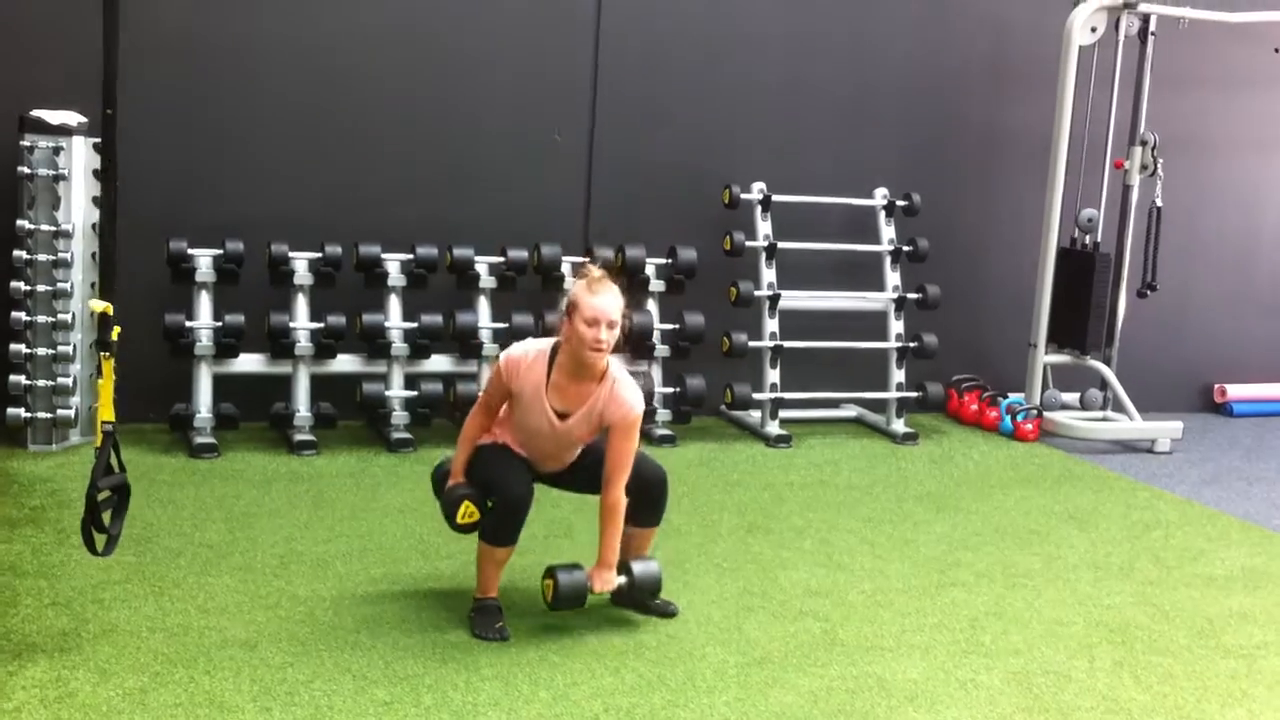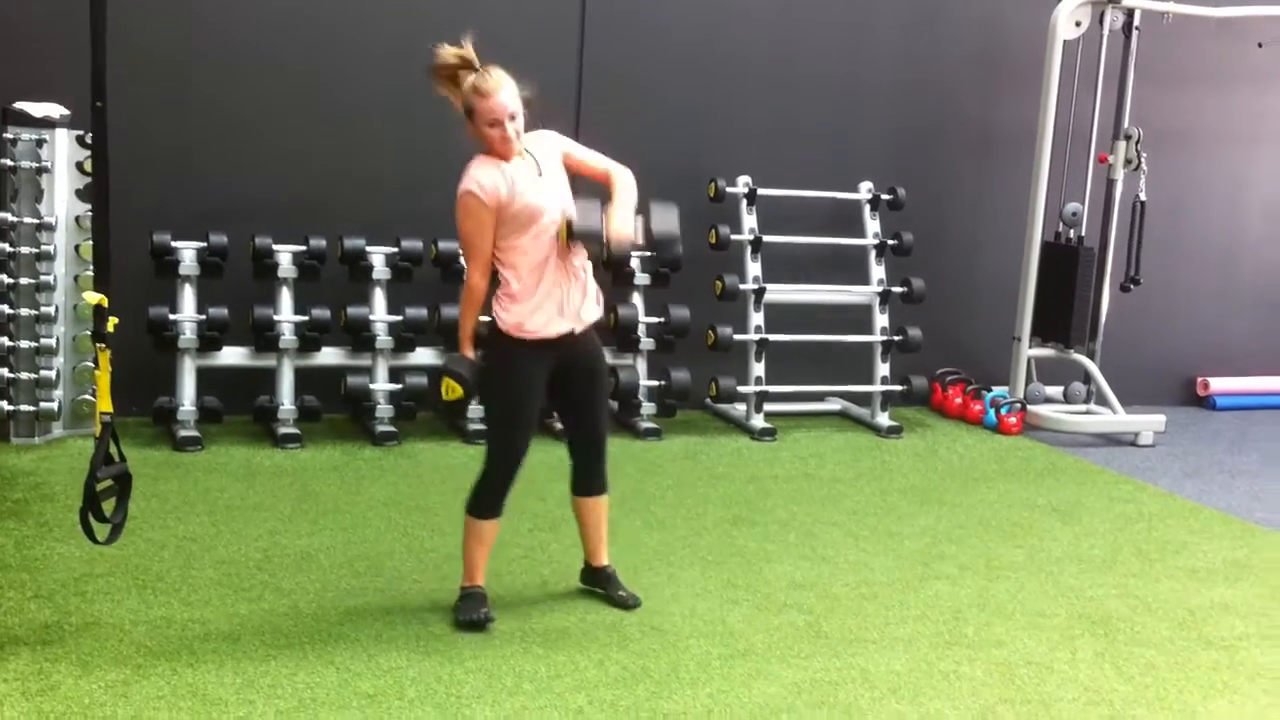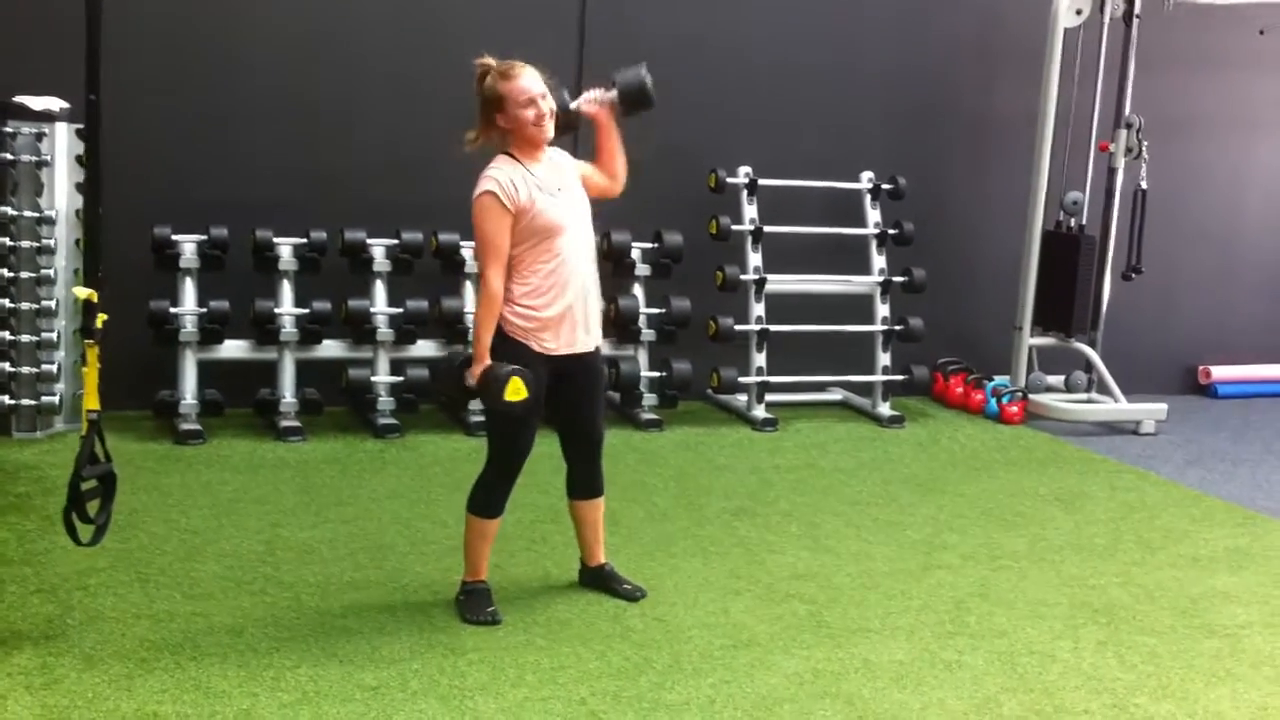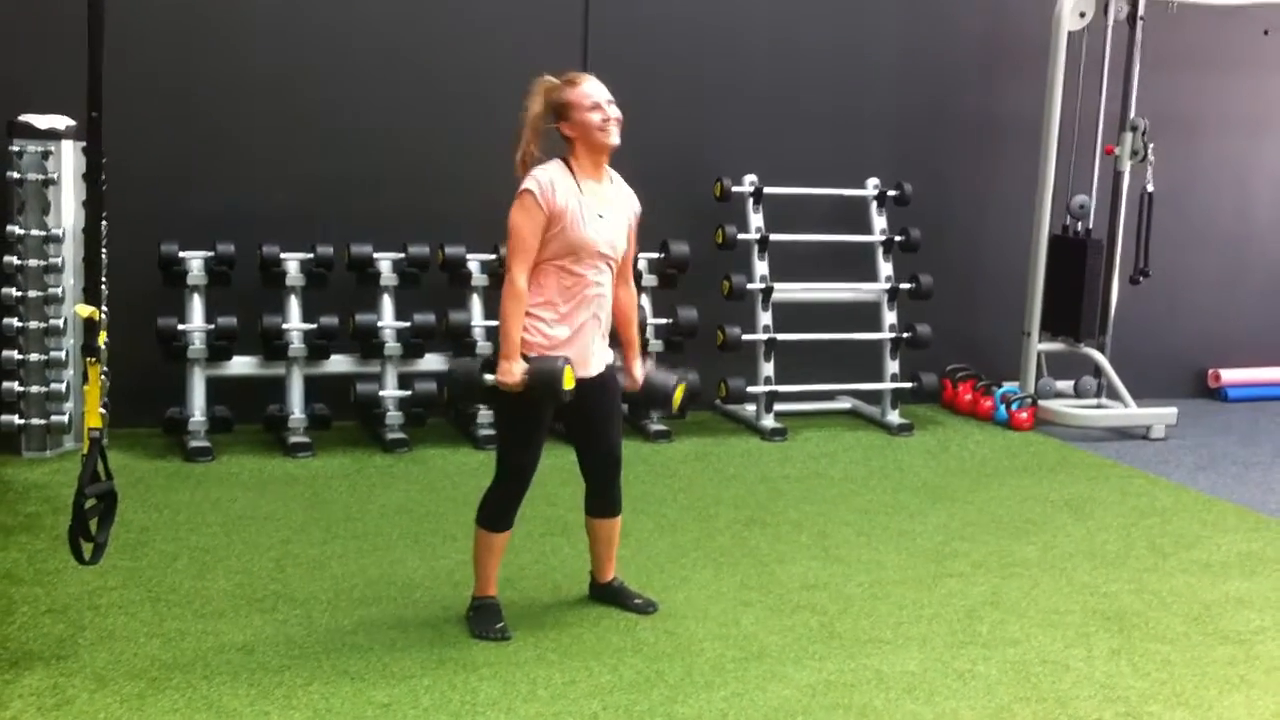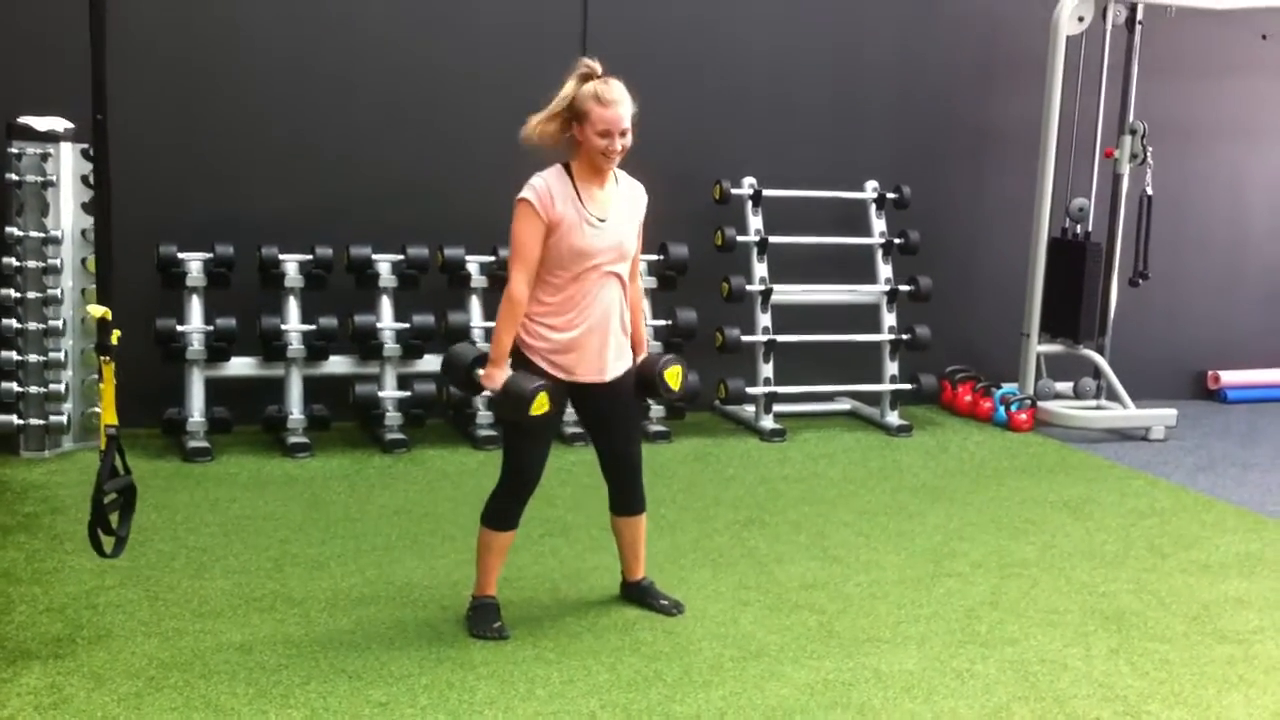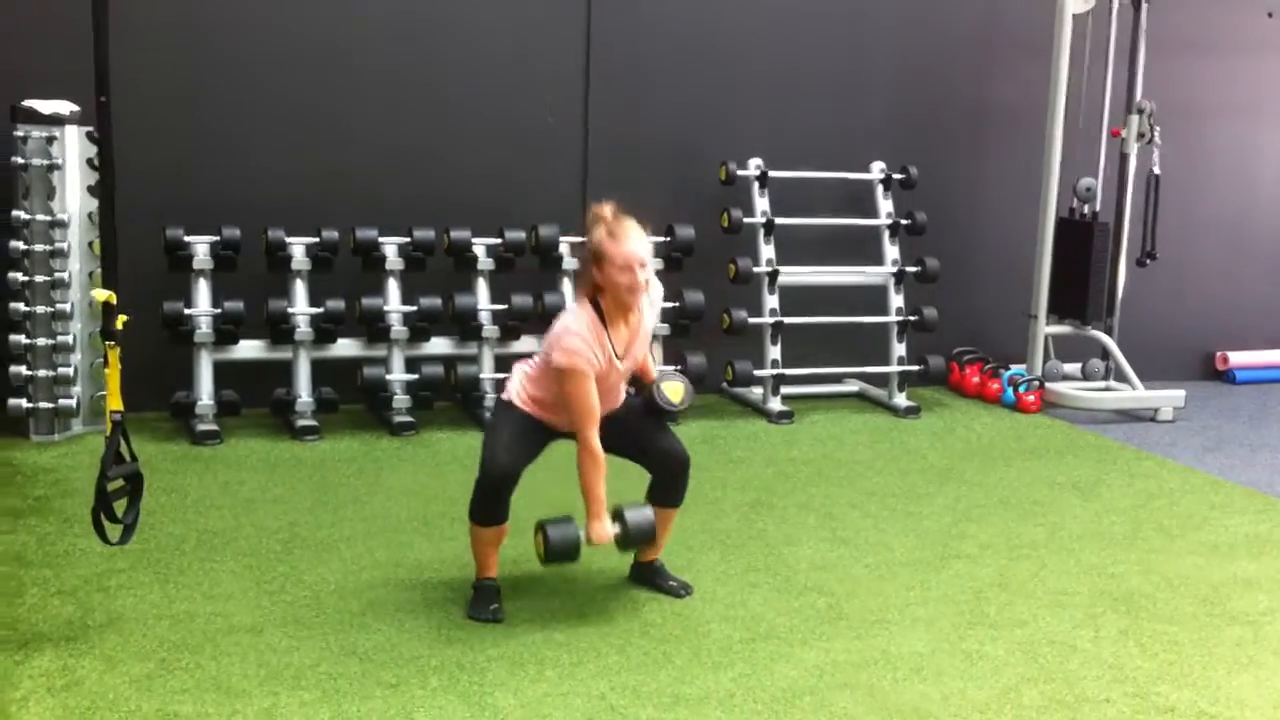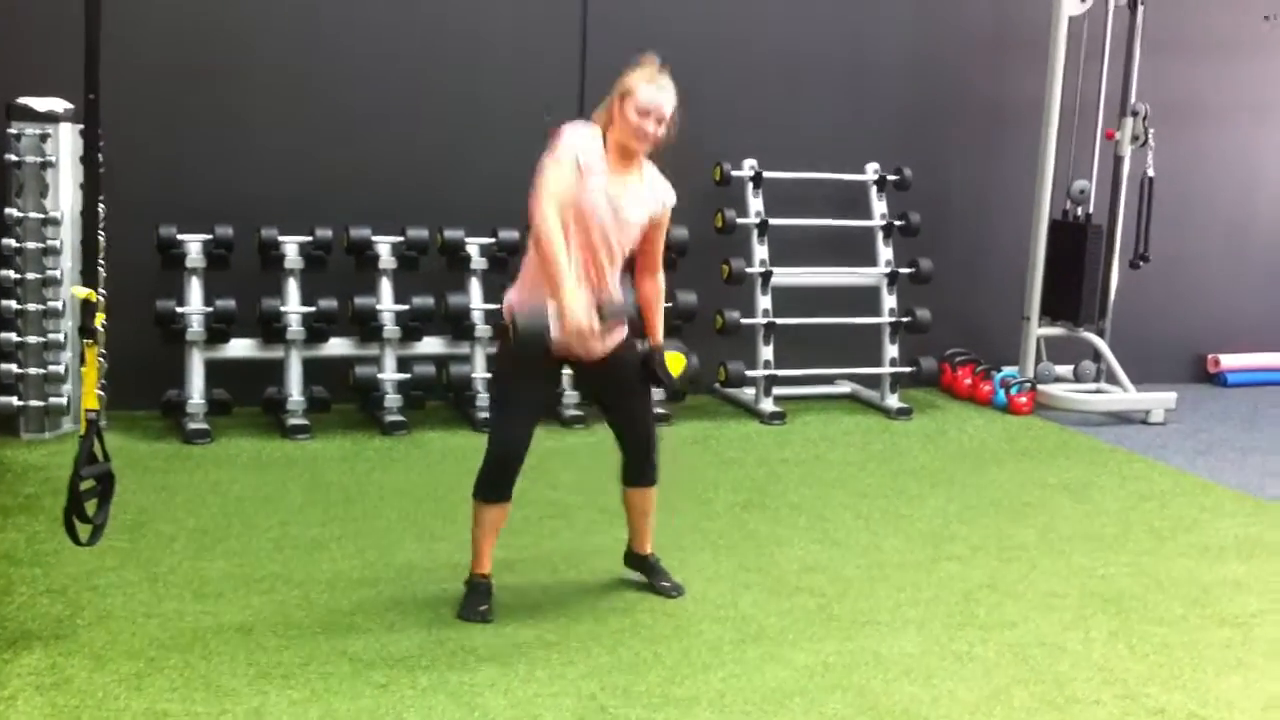
dt=0.7s
person 1, frame 1
left shoulder: (624, 395)
right shoulder: (520, 361)
left elbow: (614, 489)
right elbow: (483, 414)
left wrist: (606, 566)
right wrist: (456, 471)
left hip: (569, 458)
right hip: (503, 450)
left knee: (650, 481)
right knee: (514, 493)
left ankle: (628, 586)
right ankle: (485, 600)
person 1, frame 2
left shoulder: (546, 146)
right shoulder: (480, 181)
left elbow: (617, 173)
right elbow: (477, 271)
left wrist: (621, 211)
right wrist: (465, 345)
left hip: (578, 326)
right hip: (521, 335)
left knee: (591, 447)
right knee: (504, 461)
left ankle: (597, 568)
right ankle: (472, 589)
person 1, frame 3
left shoulder: (560, 161)
right shoulder: (499, 182)
left elbow: (613, 183)
right elbow: (492, 277)
left wrist: (605, 121)
right wrist: (481, 356)
left hip: (580, 340)
right hip: (524, 345)
left knee: (587, 454)
right knee: (505, 464)
left ankle: (595, 565)
right ankle: (474, 583)
person 1, frame 4
left shoulder: (625, 197)
right shoulder: (544, 186)
right elbow: (517, 276)
left wrist: (634, 354)
right wrist: (510, 357)
left hip: (593, 360)
right hip: (536, 359)
left knee: (607, 471)
right knee: (513, 478)
left ankle: (605, 580)
right ankle: (484, 599)
person 1, frame 5
left shoulder: (633, 194)
right shoulder: (543, 193)
right elbow: (519, 286)
left wrist: (644, 349)
right wrist: (497, 361)
left hip: (611, 365)
right hip: (543, 364)
left knee: (627, 472)
right knee: (518, 481)
left ankle: (636, 581)
right ankle: (483, 599)
person 1, frame 6
left shoulder: (648, 295)
right shoulder: (575, 335)
right elbow: (588, 440)
left wrist: (655, 384)
right wrist: (597, 517)
left hip: (608, 405)
right hip: (534, 409)
left knee: (674, 461)
right knee: (497, 474)
left ankle: (648, 563)
right ankle: (486, 581)
person 1, frame 7
left shoulder: (657, 190)
right shoulder: (578, 145)
left elbow: (649, 272)
right elbow: (545, 216)
left wrist: (656, 341)
right wrist: (567, 297)
left hip: (608, 334)
left knee: (641, 441)
right knee: (507, 450)
left ankle: (642, 555)
right ankle: (479, 579)
